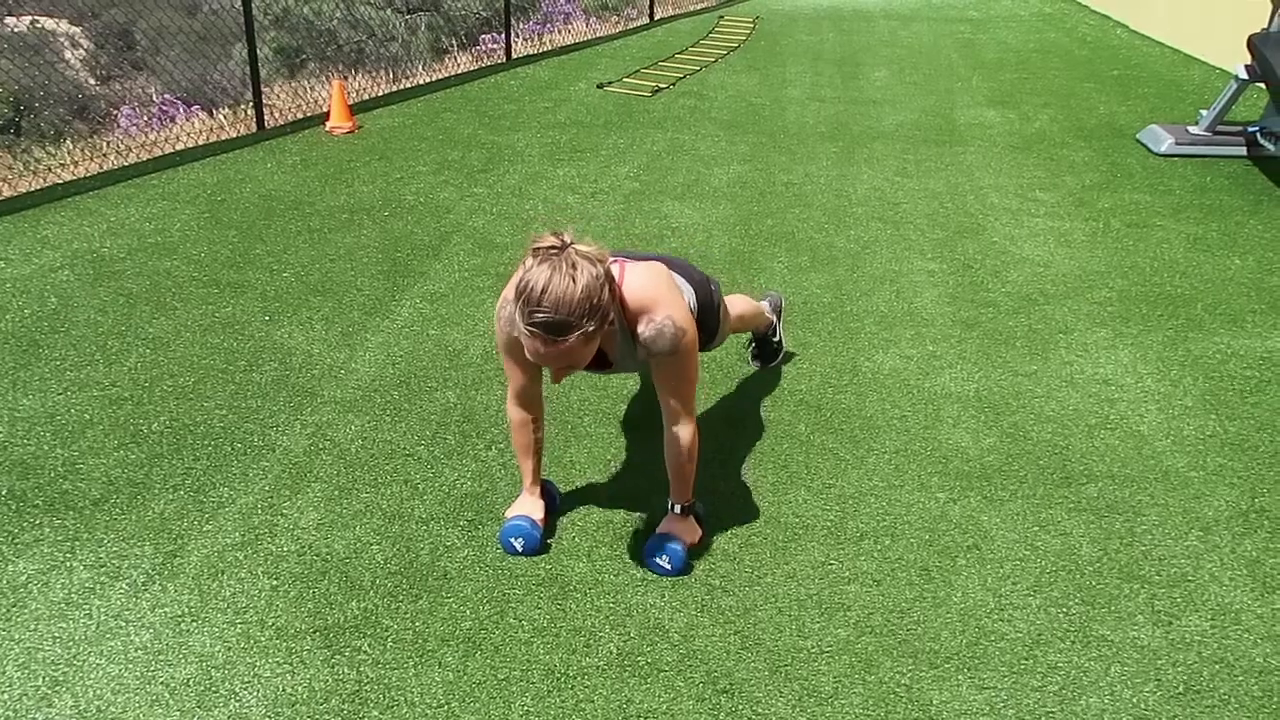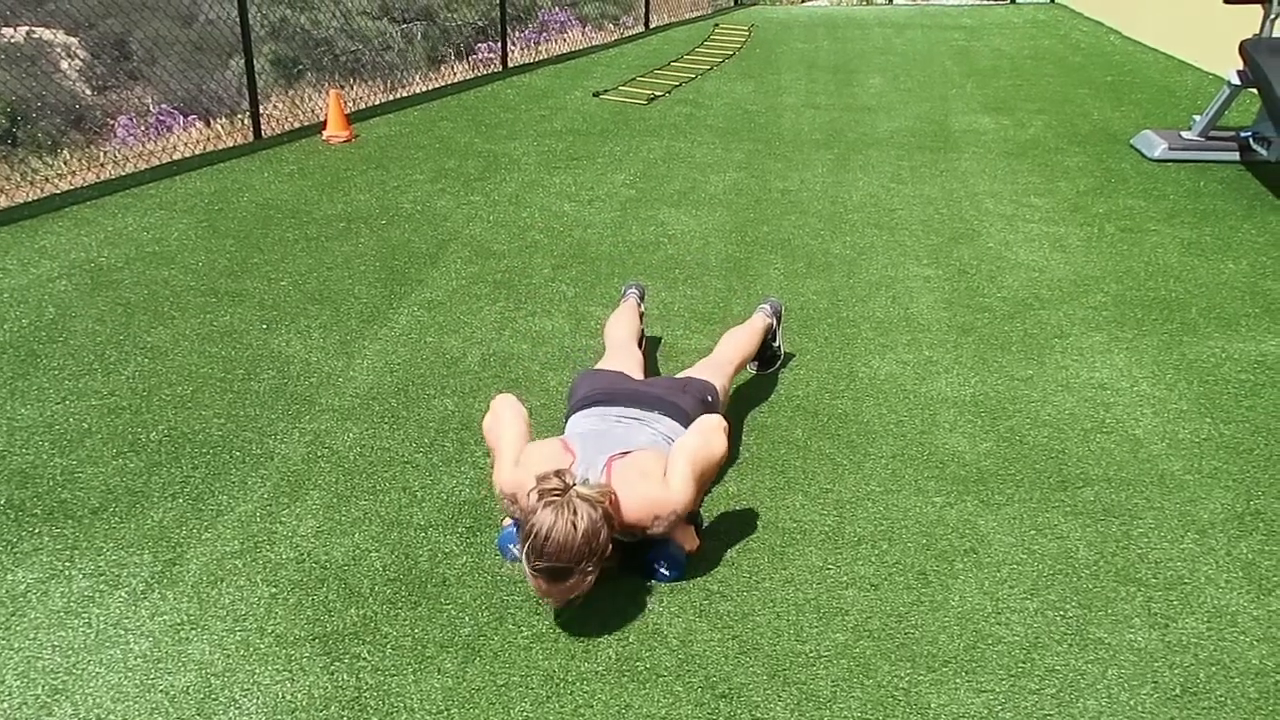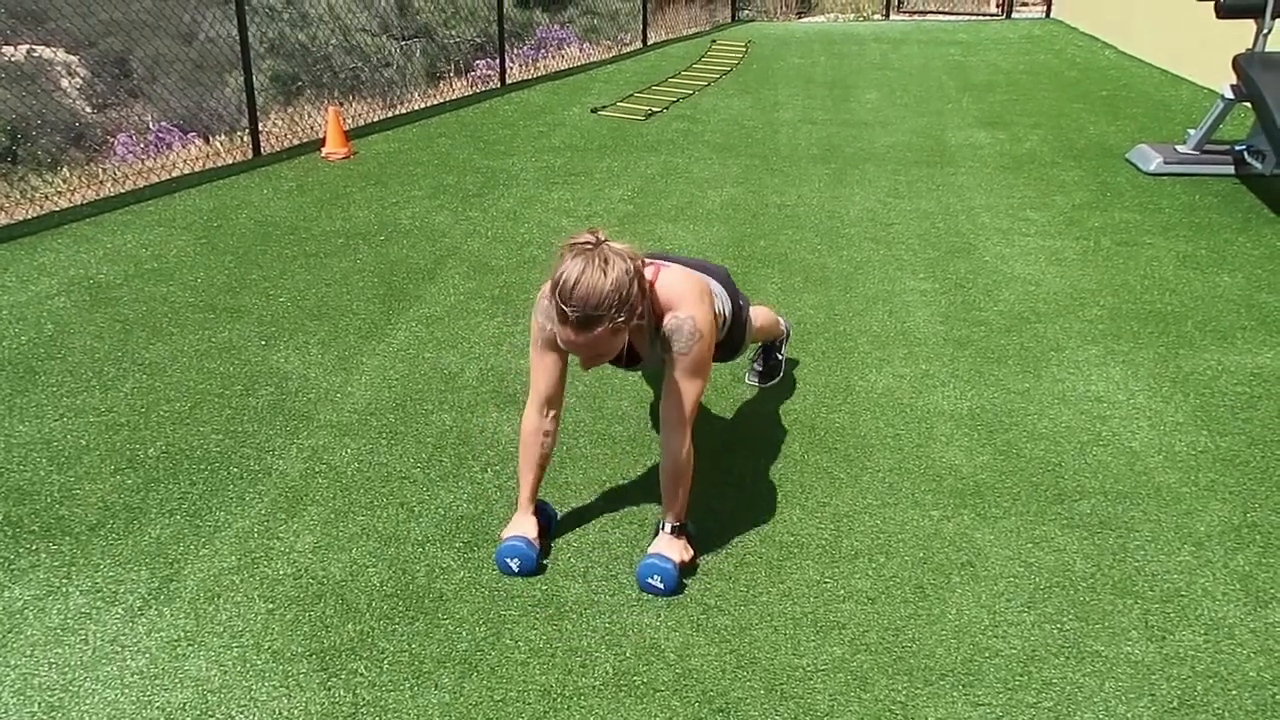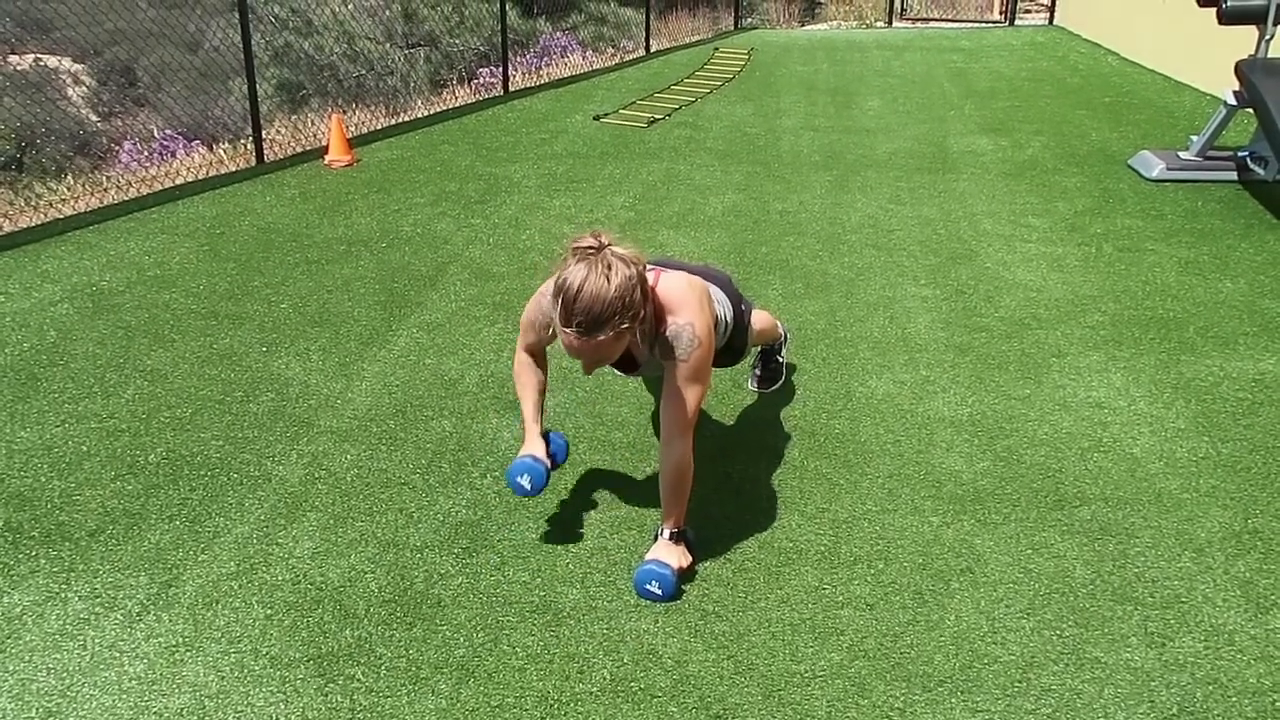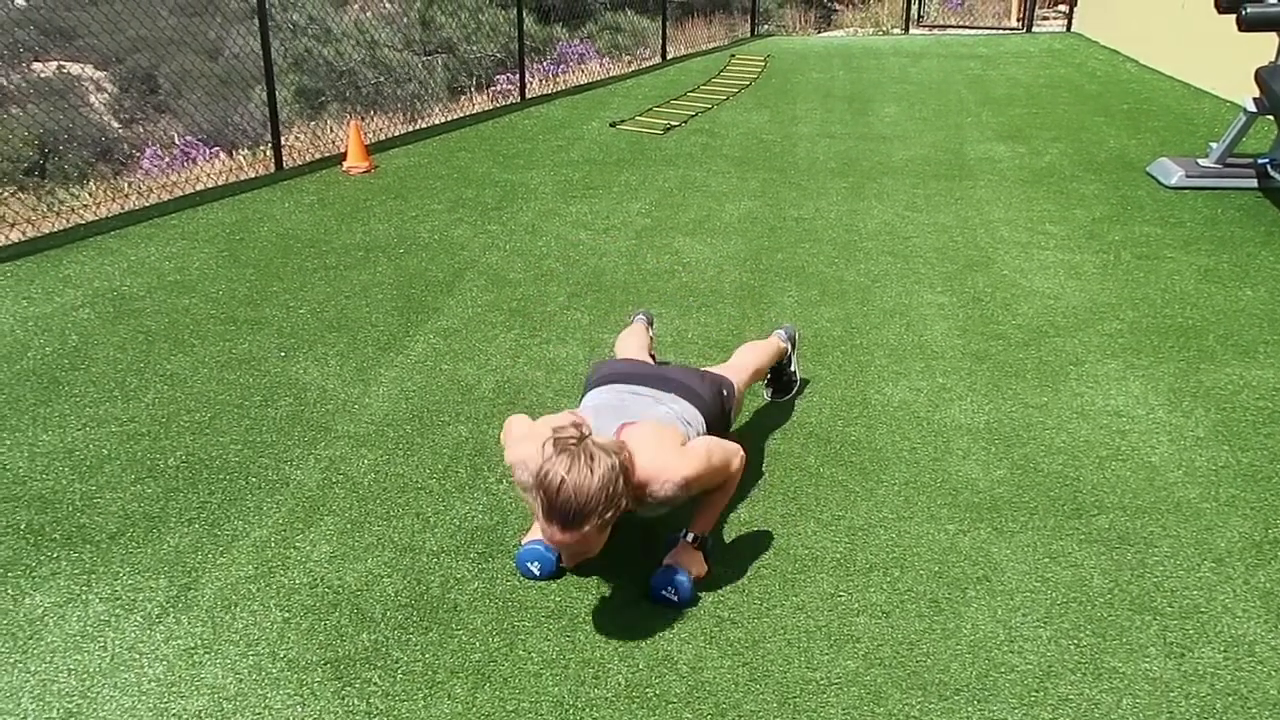
dt=1s
person 1, frame 1
left shoulder: (660, 319)
right shoulder: (514, 309)
left elbow: (680, 421)
right elbow: (523, 406)
left wrist: (680, 510)
right wrist: (530, 491)
left hip: (683, 285)
right hip: (617, 276)
left knee: (731, 314)
left ankle: (766, 318)
person 1, frame 2
left shoulder: (653, 509)
right shoulder: (520, 488)
left elbow: (715, 428)
right elbow: (503, 404)
left hip: (674, 412)
right hip: (597, 399)
left knee: (720, 363)
right knee: (620, 352)
left ankle: (764, 317)
right ankle: (633, 299)
person 1, frame 3
left shoulder: (683, 317)
right shoulder: (557, 302)
left elbow: (676, 434)
right elbow: (543, 410)
left wrist: (673, 530)
right wrist: (525, 509)
left hip: (714, 298)
left knee: (747, 327)
left ankle: (775, 331)
person 1, frame 4
left shoulder: (684, 324)
right shoulder: (554, 301)
left elbow: (676, 440)
right elbow: (527, 351)
left wrist: (671, 536)
right wrist: (533, 435)
left hip: (715, 303)
left knee: (748, 329)
left ankle: (773, 337)
person 1, frame 5
left shoulder: (665, 479)
right shoulder: (529, 463)
left elbow: (734, 459)
right elbow: (513, 427)
left wrist: (693, 541)
right wrist: (540, 521)
left hip: (688, 400)
right hip: (612, 385)
left knee: (737, 371)
left ankle: (781, 343)
right ankle: (641, 325)
